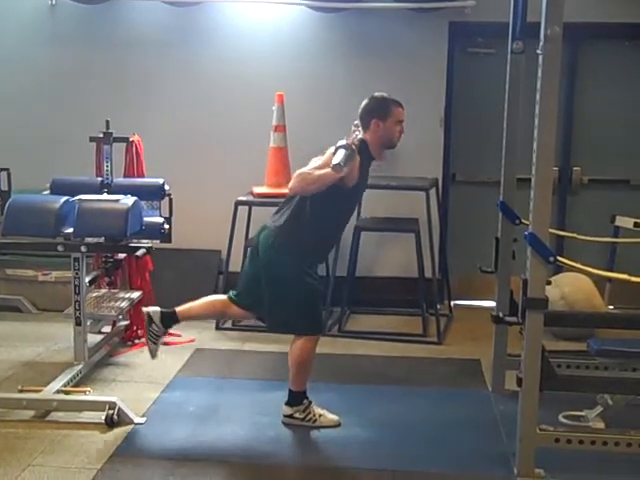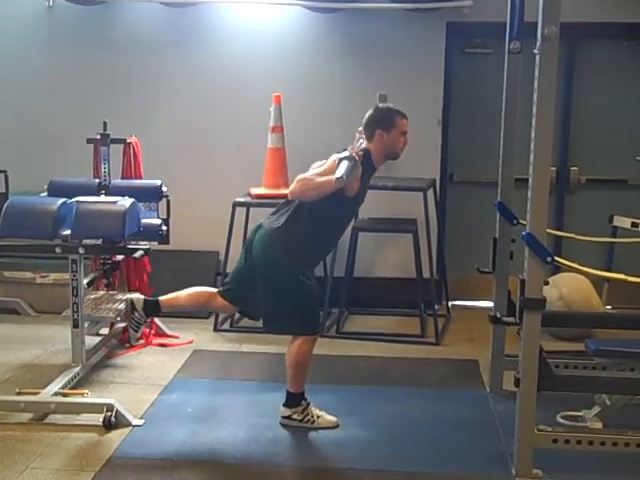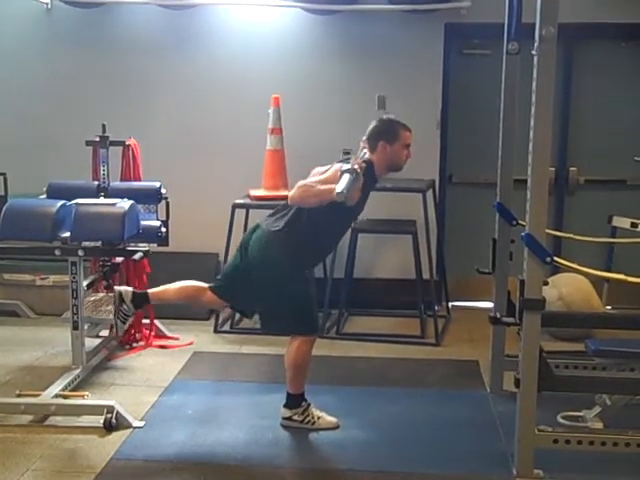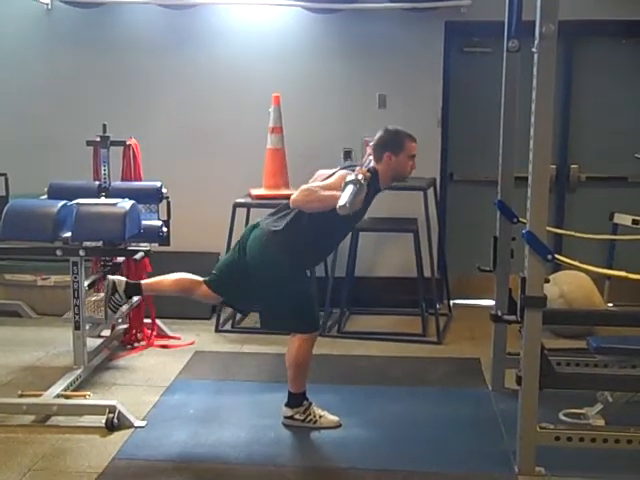
dt=0.2s
person 1, frame 1
left shoulder: (358, 155)
right shoulder: (351, 157)
left elbow: (315, 168)
right elbow: (297, 184)
right wrist: (339, 172)
left hip: (279, 242)
right hip: (288, 249)
left knee: (241, 306)
right knee: (308, 329)
left ankle: (164, 317)
right ankle: (296, 406)
person 1, frame 2
left shoulder: (359, 163)
right shoulder: (353, 167)
left elbow: (316, 171)
right elbow: (297, 189)
right wrist: (340, 180)
left hip: (273, 242)
right hip: (283, 252)
left knee: (226, 301)
right knee: (305, 330)
left ankle: (147, 306)
right ankle: (294, 408)
person 1, frame 3
left shoulder: (359, 171)
right shoulder: (354, 176)
left elbow: (316, 176)
right elbow: (297, 195)
left hip: (268, 243)
right hip: (279, 254)
left knee: (216, 297)
right knee: (304, 332)
left ankle: (135, 298)
right ankle: (294, 409)
person 1, frame 4
left shoulder: (362, 177)
left elbow: (320, 179)
right elbow: (300, 198)
right wrist: (343, 198)
left hip: (265, 240)
right hip: (277, 253)
left knee: (208, 290)
right knee: (305, 330)
left ankle: (128, 287)
right ankle: (296, 408)
